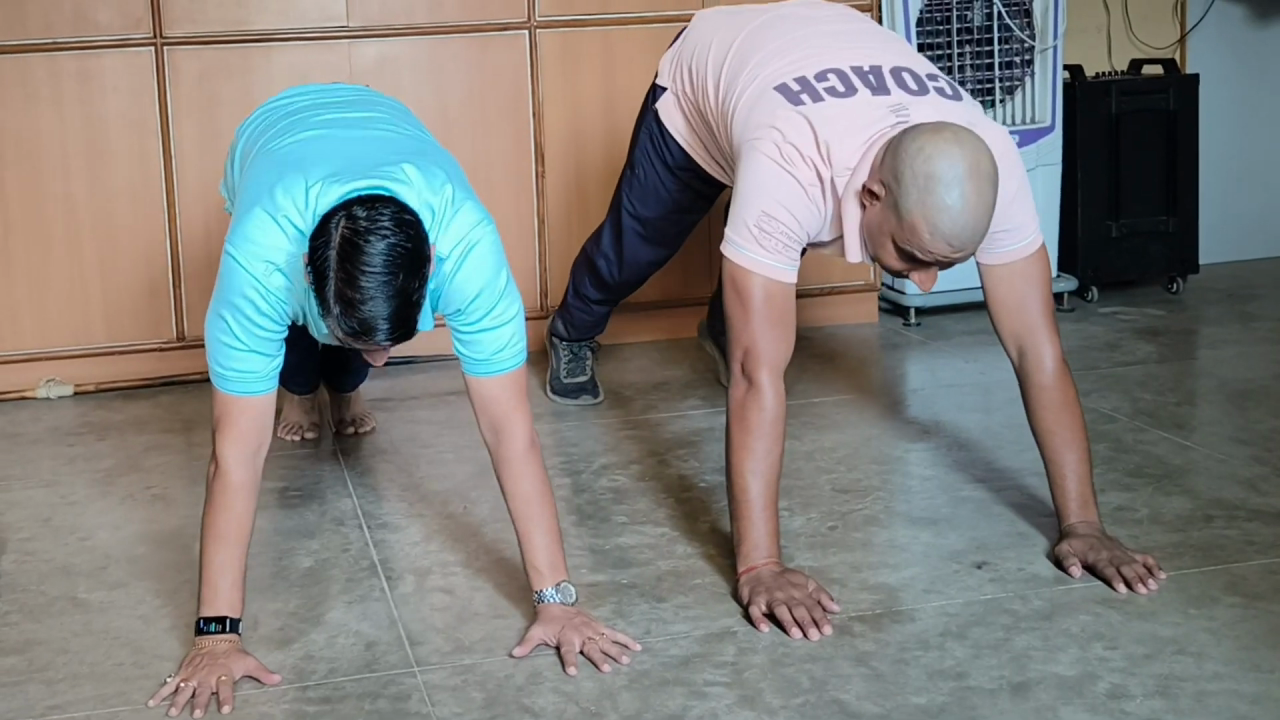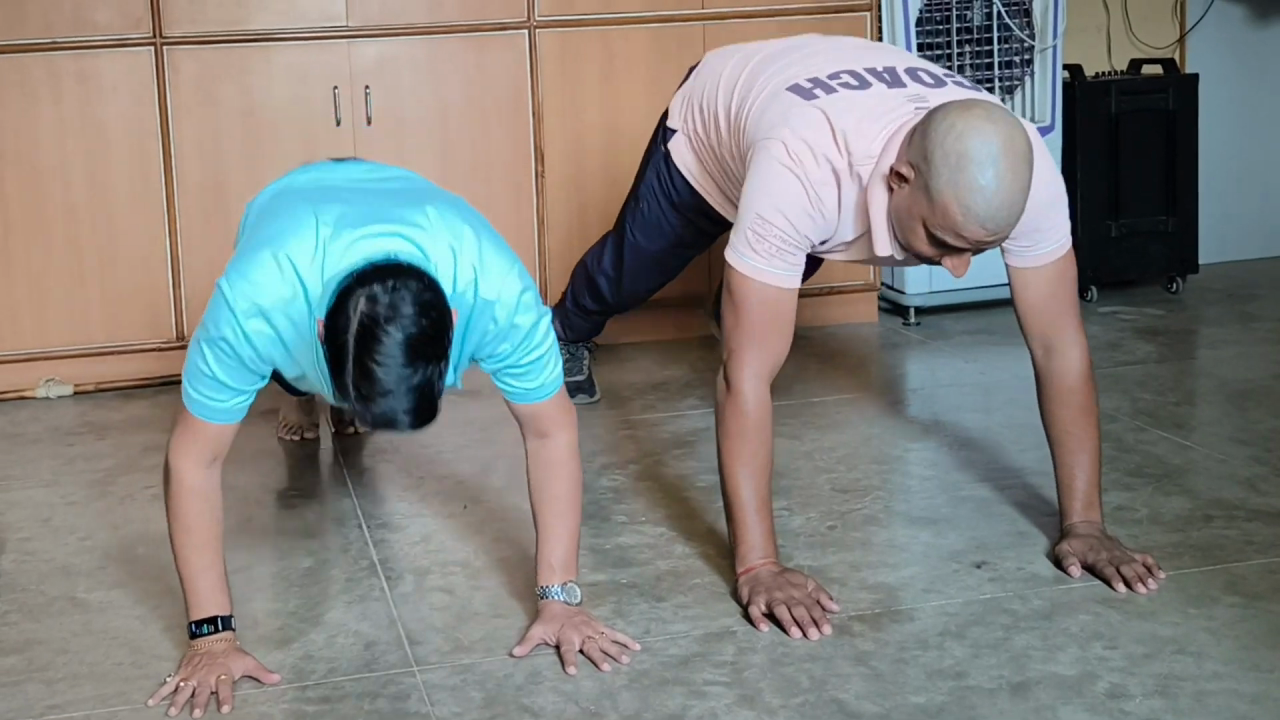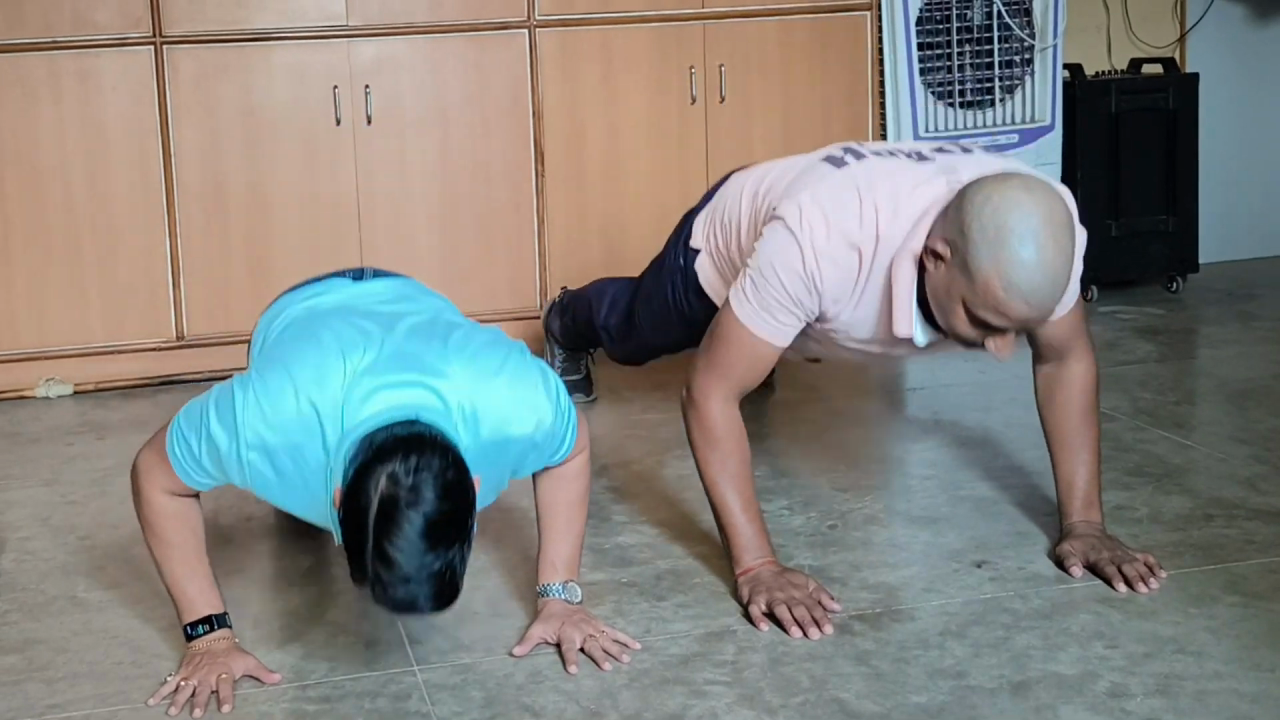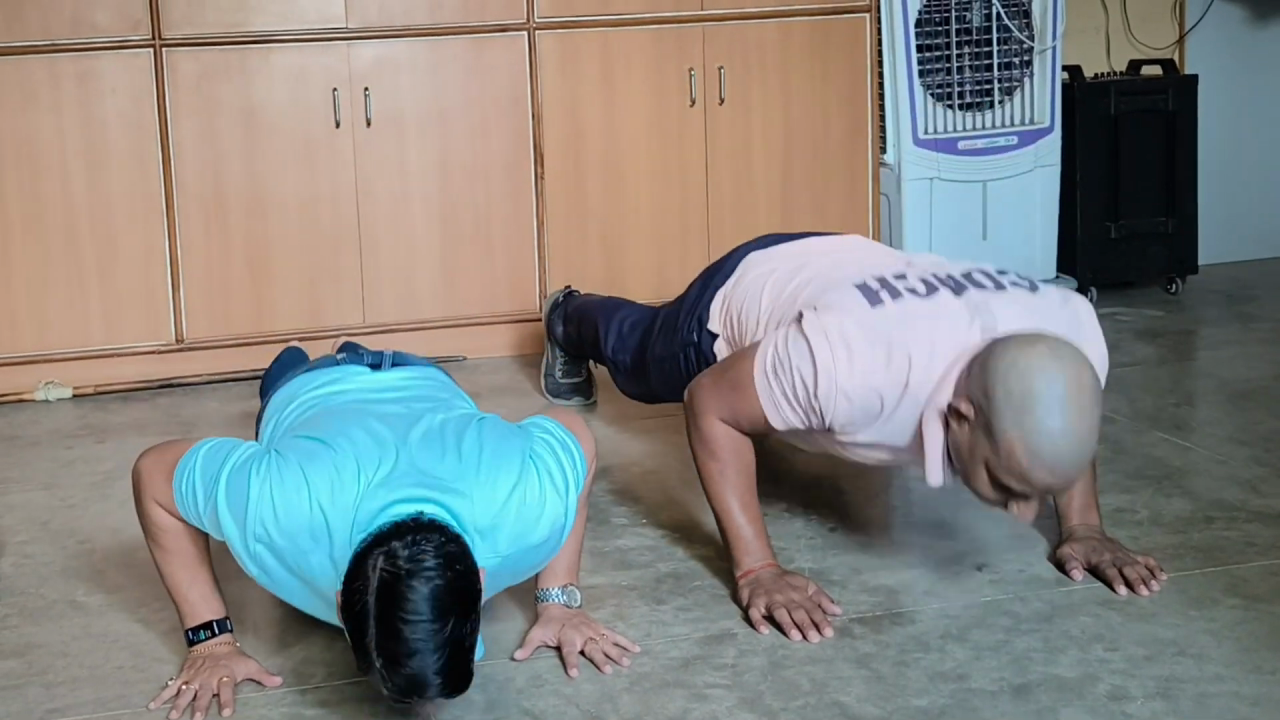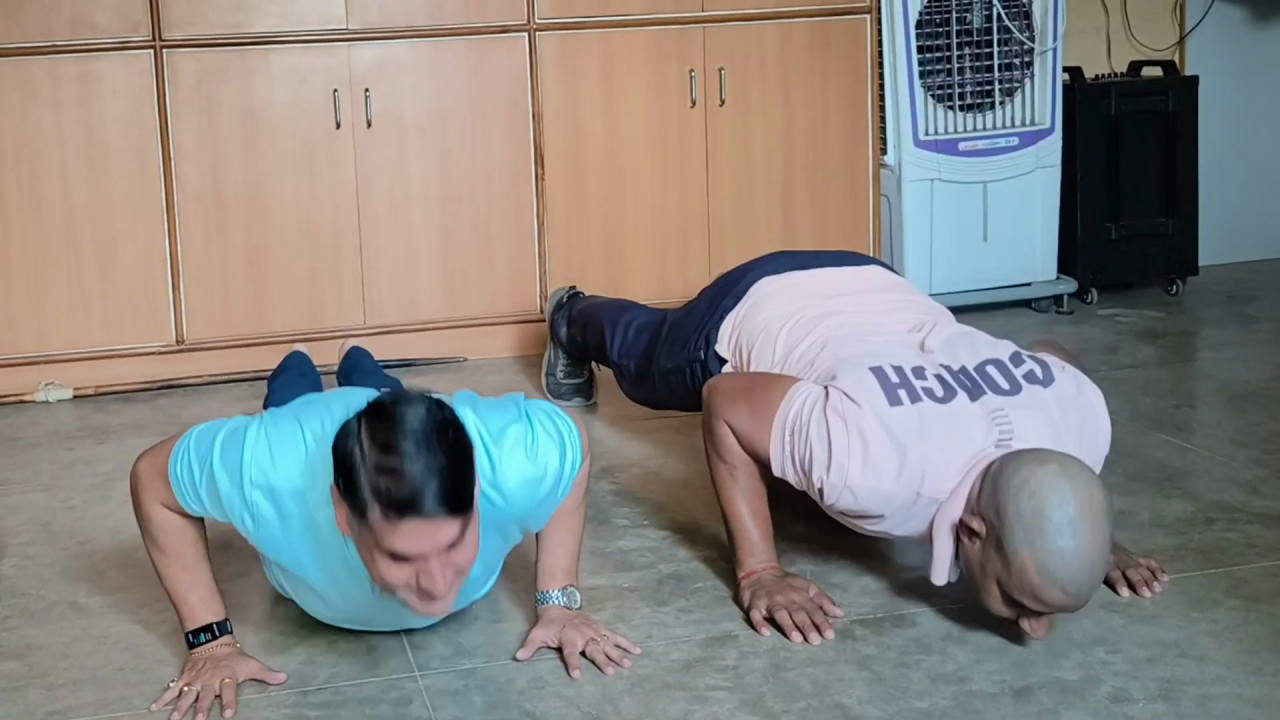
dt=0.2s
person 1, frame 1
left shoulder: (991, 166)
right shoulder: (791, 169)
left elbow: (1036, 347)
right elbow: (759, 374)
left wrist: (1081, 523)
right wrist: (758, 565)
left knee: (771, 266)
right knee: (632, 249)
left ankle: (722, 329)
right ankle: (571, 335)
person 1, frame 2
left shoulder: (1022, 167)
right shoulder: (805, 170)
left elbow: (1060, 345)
right elbow: (747, 376)
left wrist: (1081, 521)
right wrist: (757, 564)
right hip: (718, 111)
left knee: (779, 278)
right knee: (630, 273)
left ankle: (741, 307)
right ankle: (568, 333)
person 1, frame 3
left shoulder: (1050, 225)
right shoulder: (824, 239)
left elbow: (1071, 357)
right elbow: (710, 396)
left wrist: (1082, 517)
right wrist: (752, 562)
right hip: (733, 233)
right knee: (632, 327)
left ankle: (759, 339)
right ankle: (568, 320)
person 1, frame 4
left shoulder: (1077, 338)
right shoulder: (852, 372)
right elbow: (703, 405)
left wrist: (1082, 527)
right wrist: (755, 568)
left hip: (849, 265)
right hip: (749, 292)
right knee: (639, 357)
right ankle: (570, 320)
person 1, frame 5
left shoulder: (1085, 421)
right shoulder: (873, 468)
right elbow: (720, 405)
left wrist: (1092, 548)
right wrist: (759, 571)
right hip: (758, 310)
right knee: (643, 359)
right ankle: (573, 319)
person 2, frame 1
left shoulder: (463, 241)
right shoulder: (265, 252)
left elbow: (507, 428)
right elbow: (239, 450)
left wrist: (555, 596)
right wrist: (216, 631)
left knee: (349, 365)
right knee: (299, 355)
left ankle: (343, 389)
right ankle: (297, 388)
person 2, frame 2
left shoulder: (492, 287)
right shoulder: (261, 301)
left elbow: (550, 428)
right elbow: (193, 459)
left wrist: (560, 593)
right wrist: (211, 630)
right hip: (289, 201)
left ankle: (309, 387)
right ankle: (296, 396)
person 2, frame 3
left shoulder: (517, 410)
right shoulder: (268, 427)
left elbow: (570, 450)
right elbow: (153, 478)
left wrist: (560, 592)
right wrist: (207, 627)
right hip: (305, 313)
person 2, frame 4
left shoulder: (526, 511)
right shoulder: (279, 521)
left elbow: (575, 431)
right elbow: (150, 475)
left wrist: (559, 598)
right wrist: (210, 636)
left hip: (428, 396)
right hip: (312, 409)
left ankle: (356, 365)
right ankle: (296, 370)
person 2, frame 5
left shoulder: (520, 455)
right shoulder: (268, 473)
left elbow: (574, 449)
right elbow: (150, 479)
left wrist: (557, 599)
right wrist: (210, 634)
left ankle: (357, 374)
right ankle: (293, 384)
